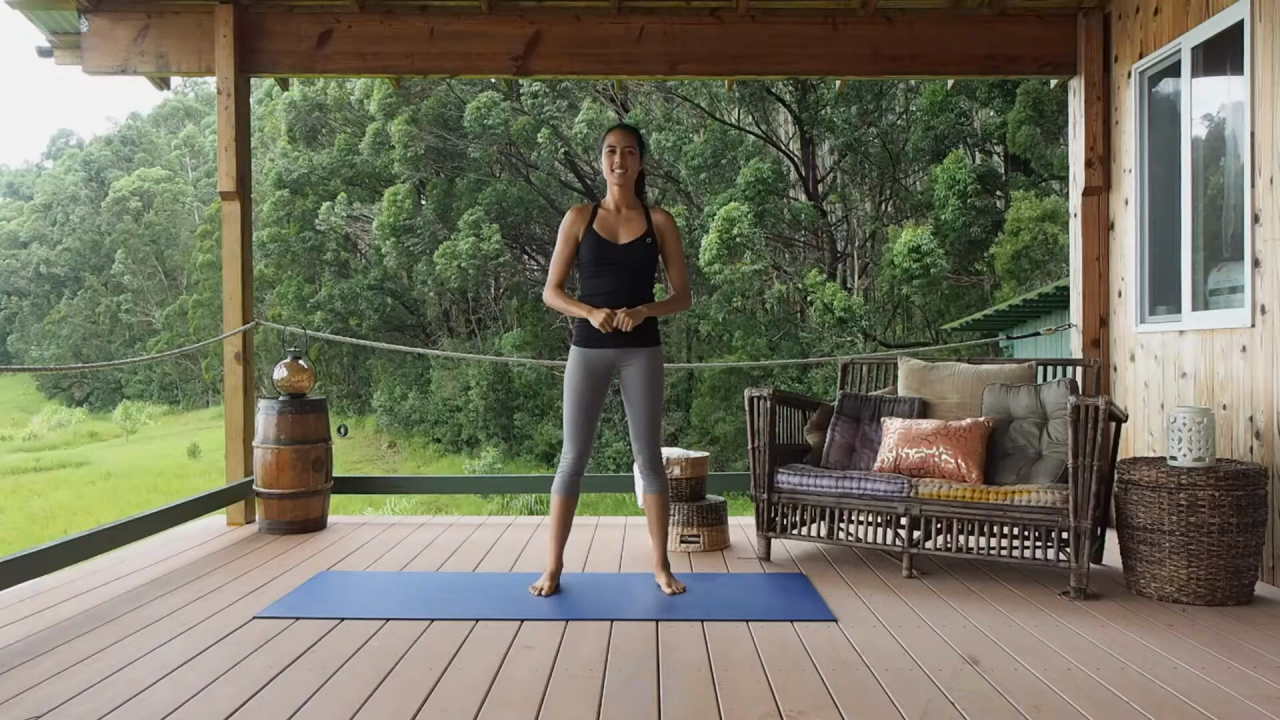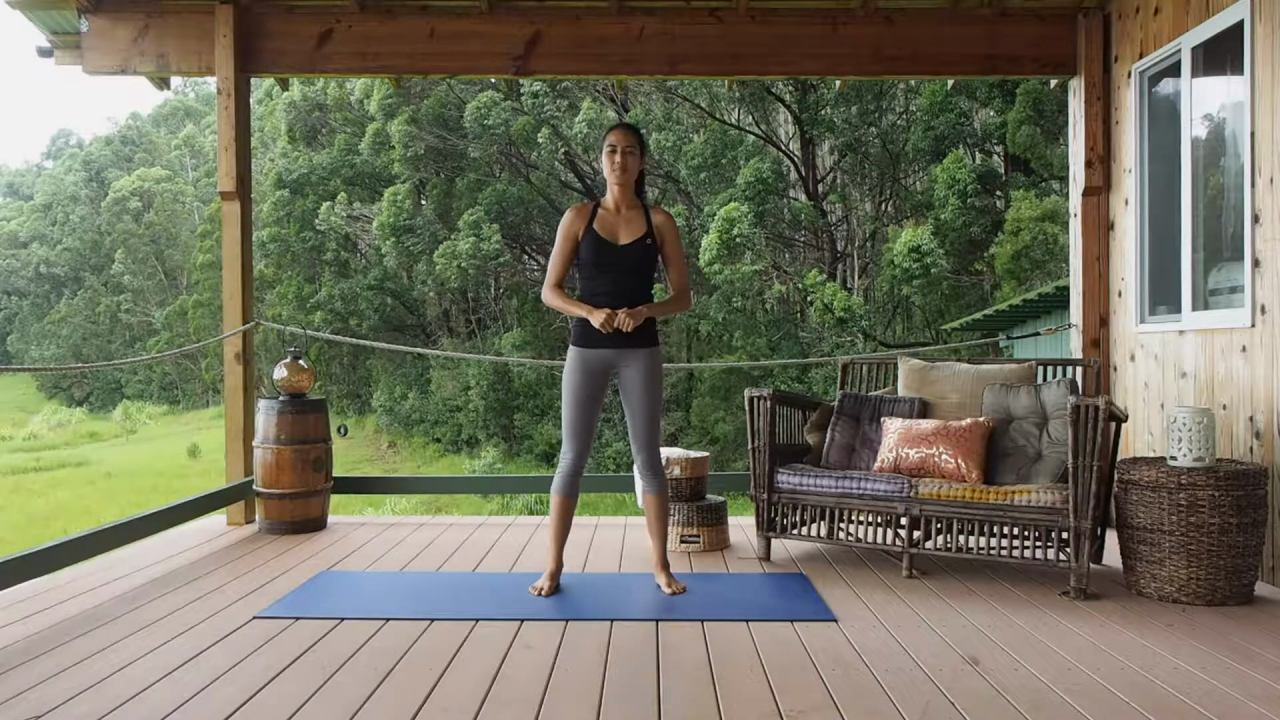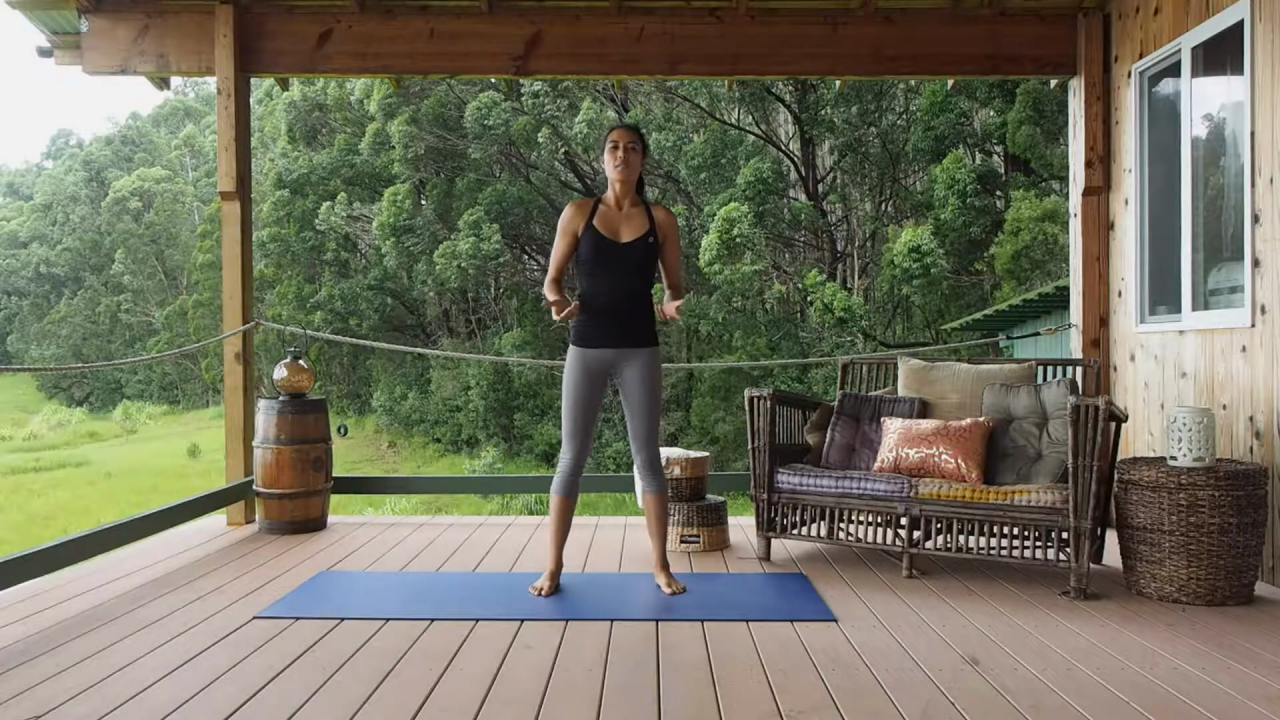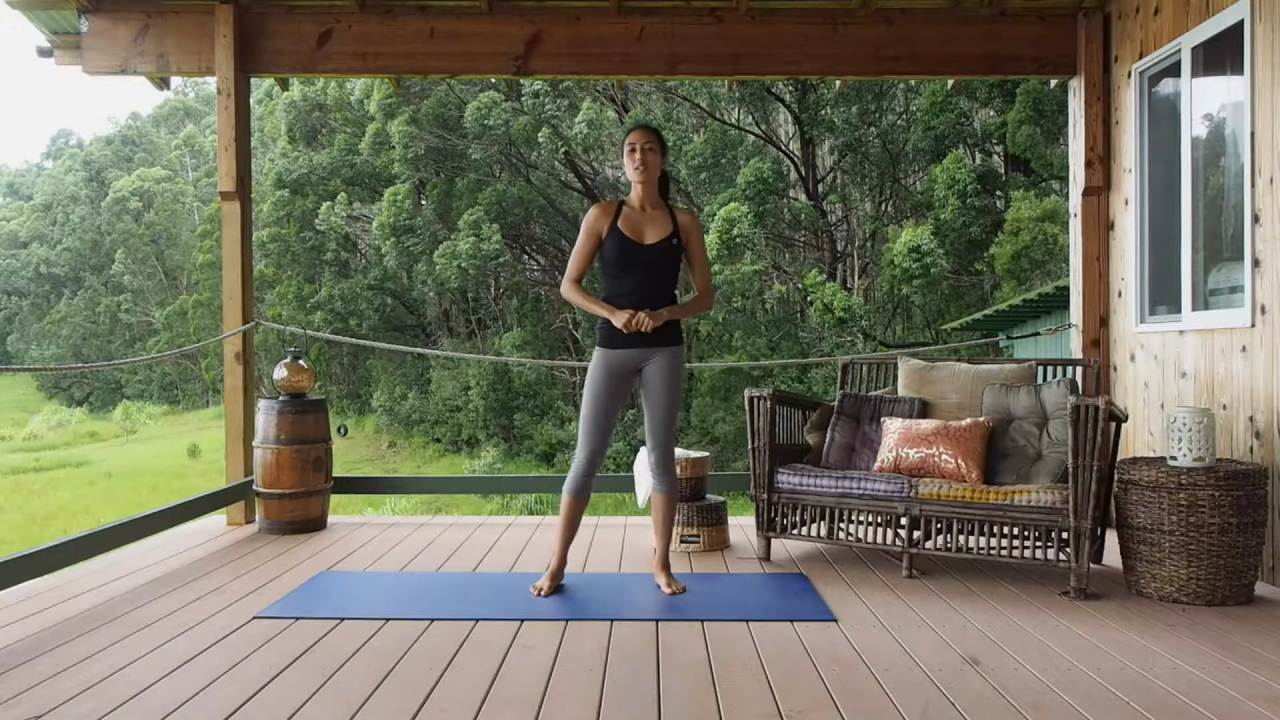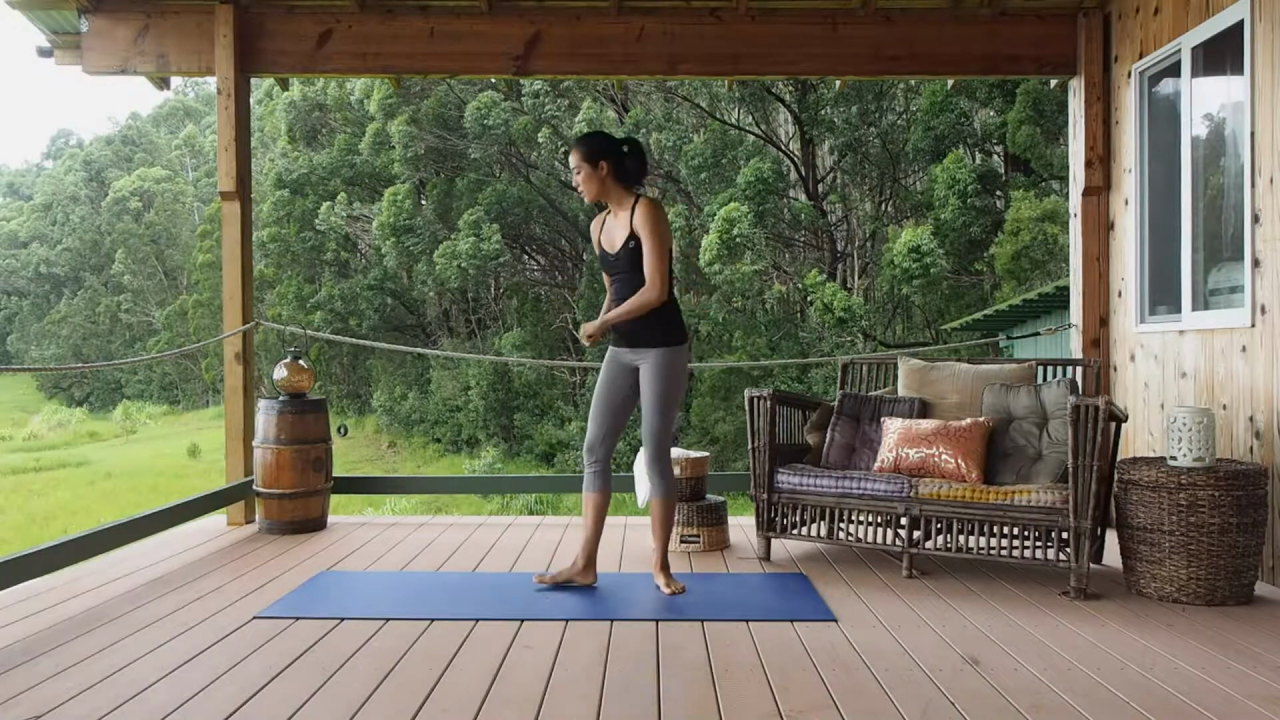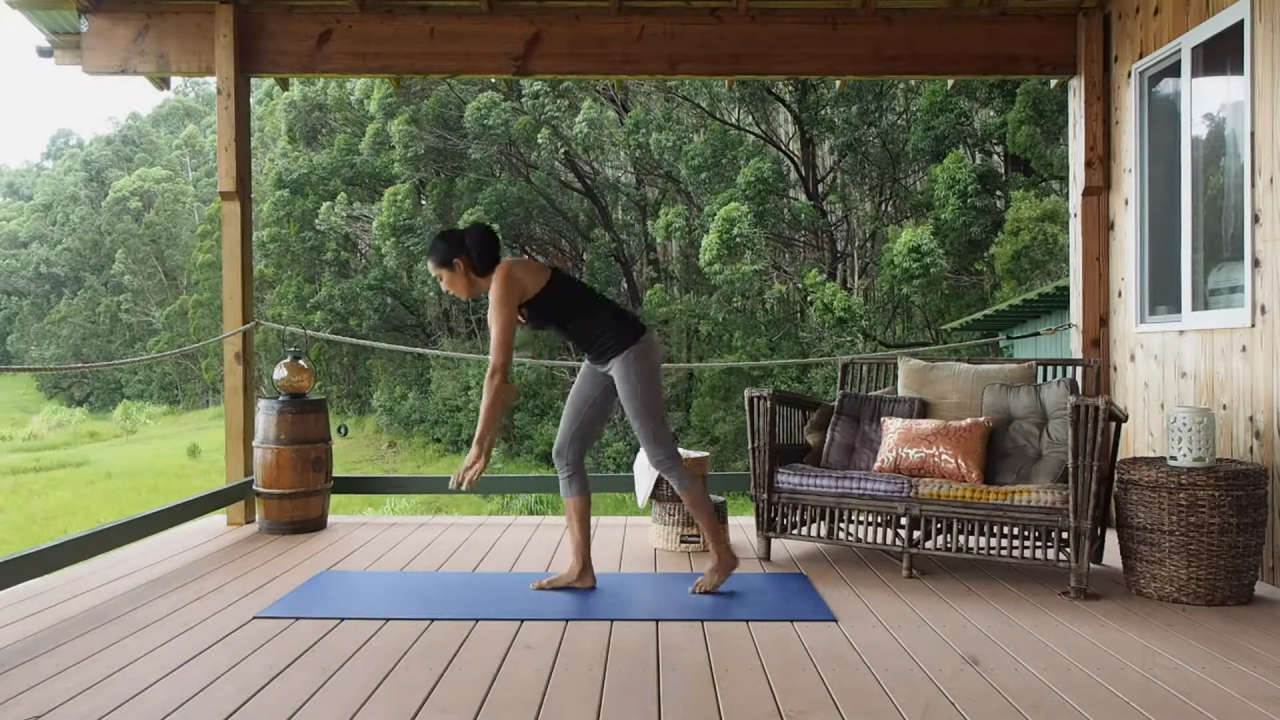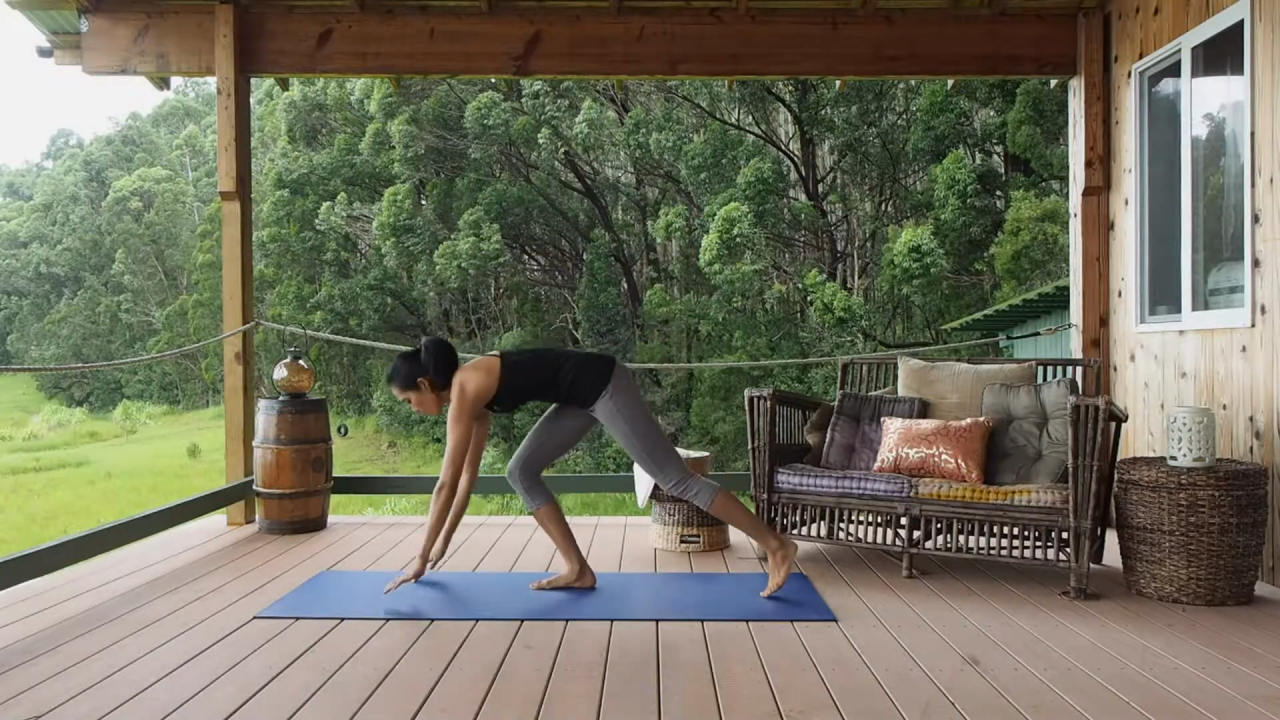
dt=0.7s
person 1, frame 1
left shoulder: (659, 222)
right shoulder: (578, 218)
left elbow: (682, 296)
right elbow: (551, 292)
left wrist: (644, 311)
right wrist: (589, 312)
left hip: (642, 350)
right hip: (588, 348)
left knee: (648, 456)
right knee: (573, 458)
left ankle: (661, 565)
right ankle: (553, 566)
person 1, frame 2
left shoulder: (659, 222)
right shoulder: (578, 218)
left elbow: (682, 297)
right elbow: (550, 290)
left wrist: (644, 311)
right wrist: (589, 312)
left hip: (640, 351)
right hip: (587, 349)
left knee: (647, 457)
right knee: (572, 458)
left ankle: (660, 565)
right ankle: (554, 565)
person 1, frame 3
left shoulder: (661, 219)
right shoulder: (578, 213)
left elbow: (674, 286)
right elbow: (552, 279)
left wrist: (670, 305)
right wrist: (558, 303)
left hip: (640, 349)
right hip: (587, 348)
left knee: (647, 456)
right knee: (572, 457)
left ankle: (661, 565)
right ankle: (554, 565)
person 1, frame 4
left shoulder: (684, 221)
right shoulder: (603, 215)
left elbow: (705, 295)
right elbow: (570, 285)
left wrist: (664, 313)
right wrist: (613, 313)
left hip: (664, 350)
right hip: (612, 348)
left knee: (661, 455)
right knee: (588, 454)
left ankle: (661, 564)
right ankle: (557, 564)
person 1, frame 5
left shoulder: (646, 212)
right shoulder: (599, 223)
left elbow: (657, 290)
left wrist: (601, 322)
right wrist: (601, 326)
left hip: (663, 348)
right hip: (622, 351)
left knee: (656, 455)
right knee: (595, 451)
left ankle: (660, 565)
right ankle: (585, 564)
person 1, frame 6
left shoulder: (503, 280)
right shoulder: (500, 298)
left elbow: (497, 372)
right elbow: (501, 376)
left wrist: (478, 448)
right wrist: (485, 447)
left hip: (627, 349)
right hip: (601, 358)
left knee: (662, 455)
right knee: (565, 453)
left ankle: (721, 553)
right ankle: (580, 569)
person 1, frame 7
left shoulder: (463, 391)
right shoulder: (472, 389)
left elbow: (447, 485)
right elbow: (468, 474)
left wrist: (422, 559)
right wrist: (444, 542)
left hip: (605, 388)
right hip: (586, 394)
left knee: (677, 479)
right knee: (521, 472)
left ankle: (776, 547)
right ankle: (577, 569)
